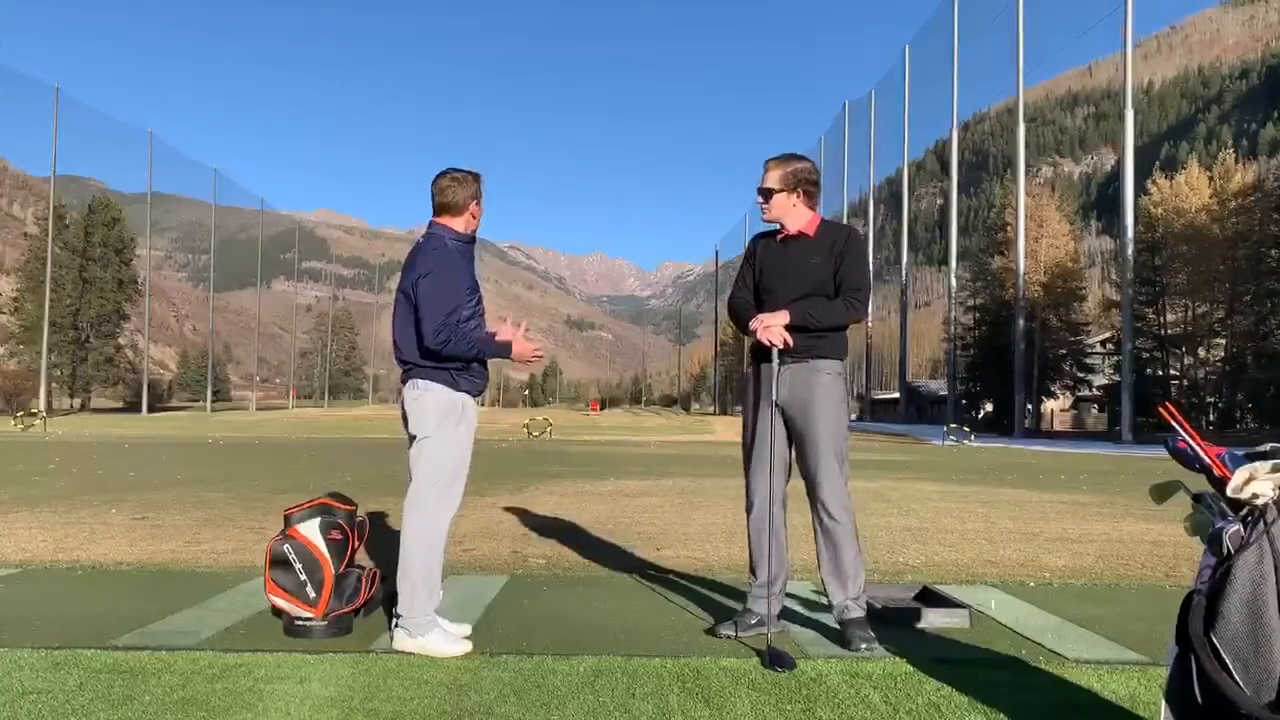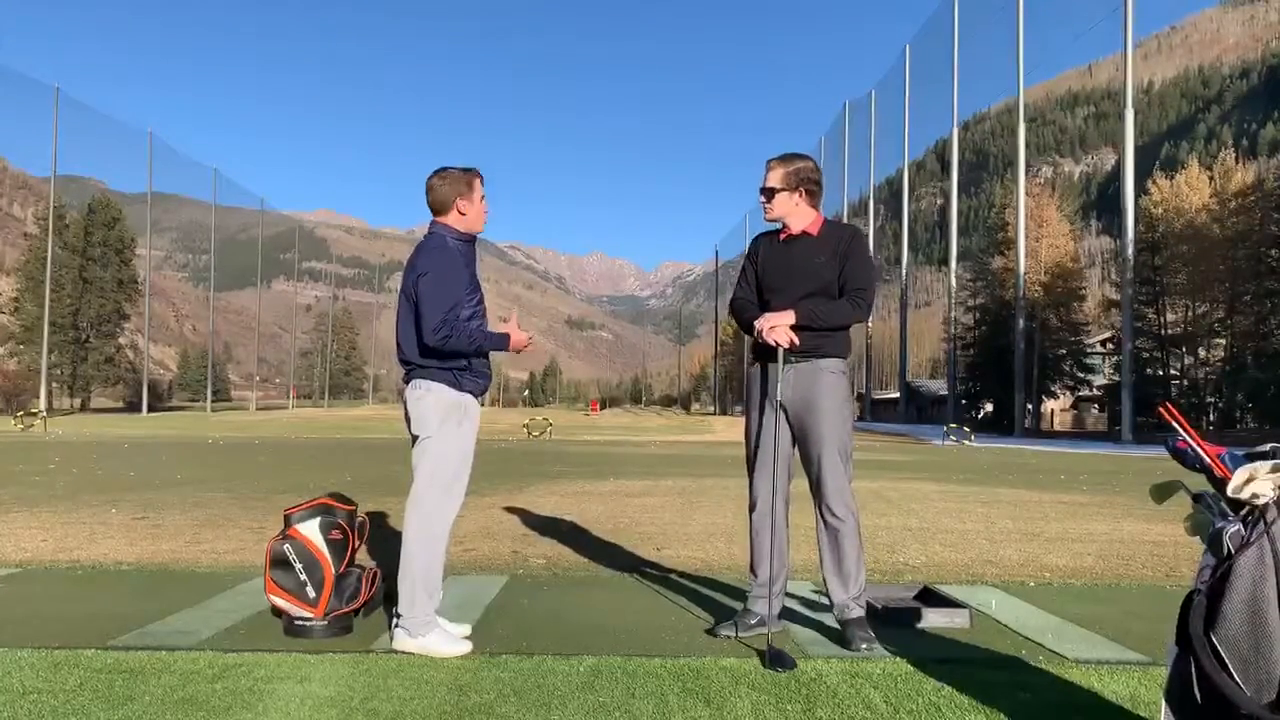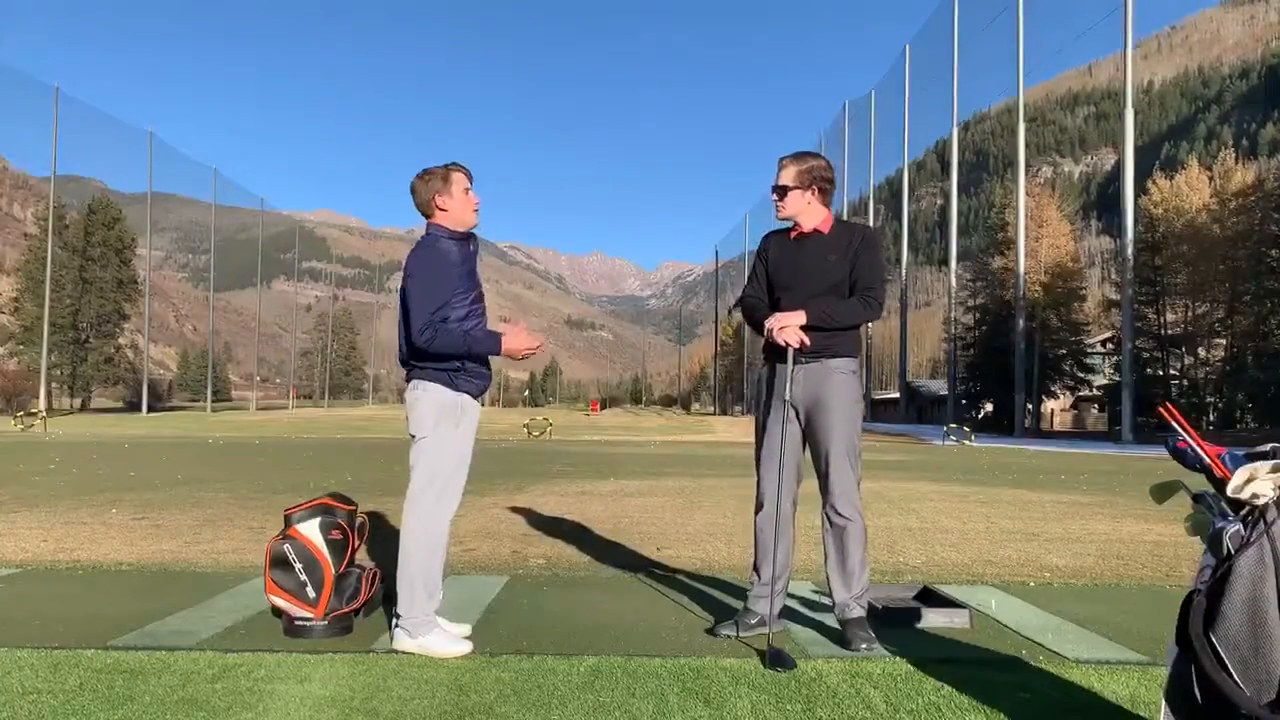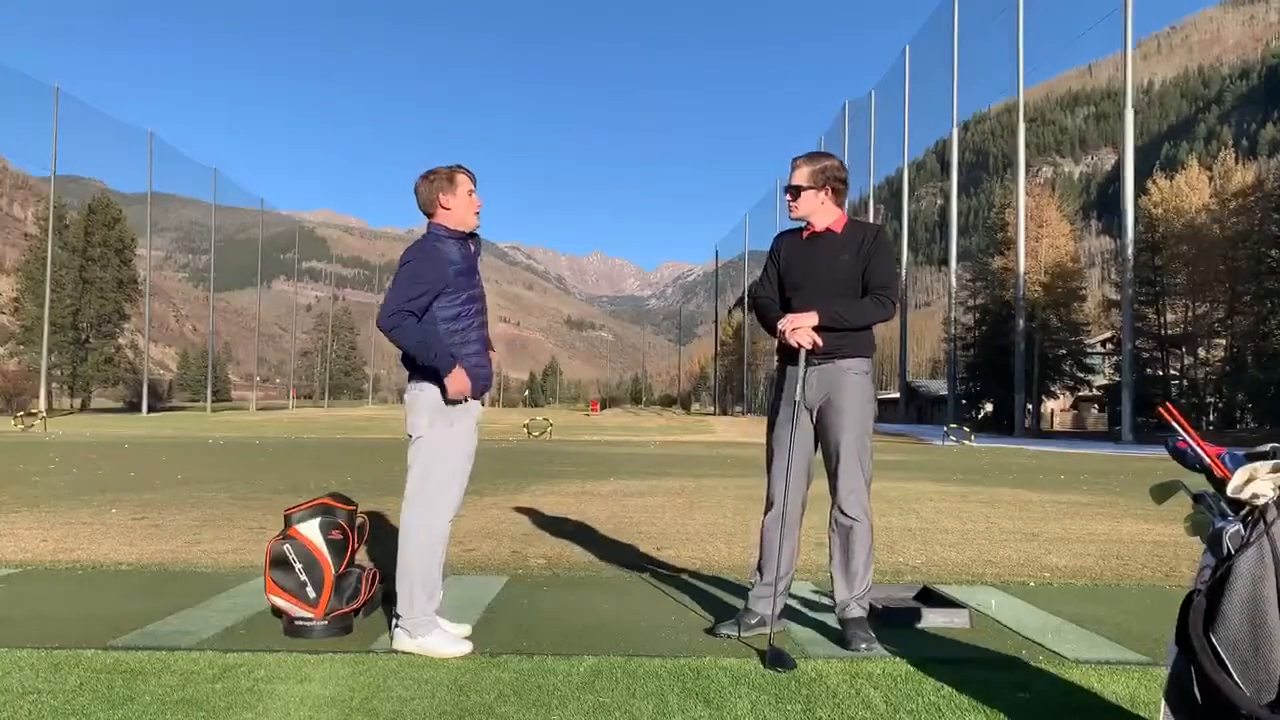
dt=0.4s
person 1, frame 1
left shoulder: (843, 240)
right shoulder: (760, 246)
left elbow: (854, 305)
right elbow: (737, 302)
left wrist: (787, 315)
right wrist: (756, 323)
left hip: (817, 372)
right hip: (764, 372)
left knee: (828, 491)
right knee: (762, 492)
left ankle: (850, 609)
right ankle: (763, 604)
person 1, frame 2
left shoulder: (846, 240)
right shoulder: (761, 246)
left elbow: (859, 304)
right elbow: (740, 302)
left wrist: (792, 315)
right wrist: (761, 323)
left hip: (821, 371)
right hip: (766, 371)
left knee: (833, 492)
right knee: (764, 492)
left ankle: (851, 610)
right ankle: (763, 604)
person 1, frame 3
left shoulder: (858, 239)
right shoulder: (772, 244)
left elbow: (870, 303)
right elbow: (750, 301)
left wrist: (802, 315)
right wrist: (772, 323)
left hip: (833, 372)
right hip: (777, 372)
left knee: (840, 493)
right knee: (772, 493)
left ankle: (852, 610)
right ankle: (763, 604)
person 1, frame 4
left shoulder: (869, 238)
right shoulder: (784, 244)
left elbow: (883, 302)
right elbow: (763, 300)
left wrist: (816, 317)
right wrist: (783, 324)
left hip: (846, 372)
right hip: (792, 373)
left knee: (849, 495)
right knee: (782, 493)
left ankle: (853, 610)
right ankle: (764, 604)
person 2, frame 1
left shoulder: (434, 250)
right shoulder: (443, 256)
right elbow: (440, 336)
left wrist: (493, 338)
right wrist: (504, 349)
left hip: (440, 391)
right hip: (443, 393)
left knee: (433, 504)
right knee: (431, 505)
left ankle: (419, 613)
right ankle: (414, 624)
person 2, frame 2
left shoulder: (444, 251)
right shoulder: (442, 255)
right elbow: (440, 332)
left wrist: (494, 335)
right wrist: (503, 341)
left hip: (447, 392)
right hip: (445, 393)
left knee: (437, 504)
right knee: (433, 505)
left ankle: (421, 613)
right ankle: (414, 624)
person 2, frame 3
left shoulder: (456, 251)
right shoulder: (433, 255)
right elbow: (427, 334)
left wrist: (498, 338)
right wrist: (499, 344)
left hip: (455, 394)
right hip: (443, 395)
left knee: (438, 506)
right knee: (430, 506)
left ankle: (421, 614)
right ankle: (414, 625)
person 2, frame 4
left shoulder: (462, 251)
right shoulder: (430, 253)
right elbow: (394, 319)
left wrist: (482, 353)
right wrist: (450, 369)
left hip: (462, 397)
right hip: (441, 397)
left knee: (441, 507)
right knee: (429, 507)
left ankle: (424, 613)
right ankle: (413, 625)
